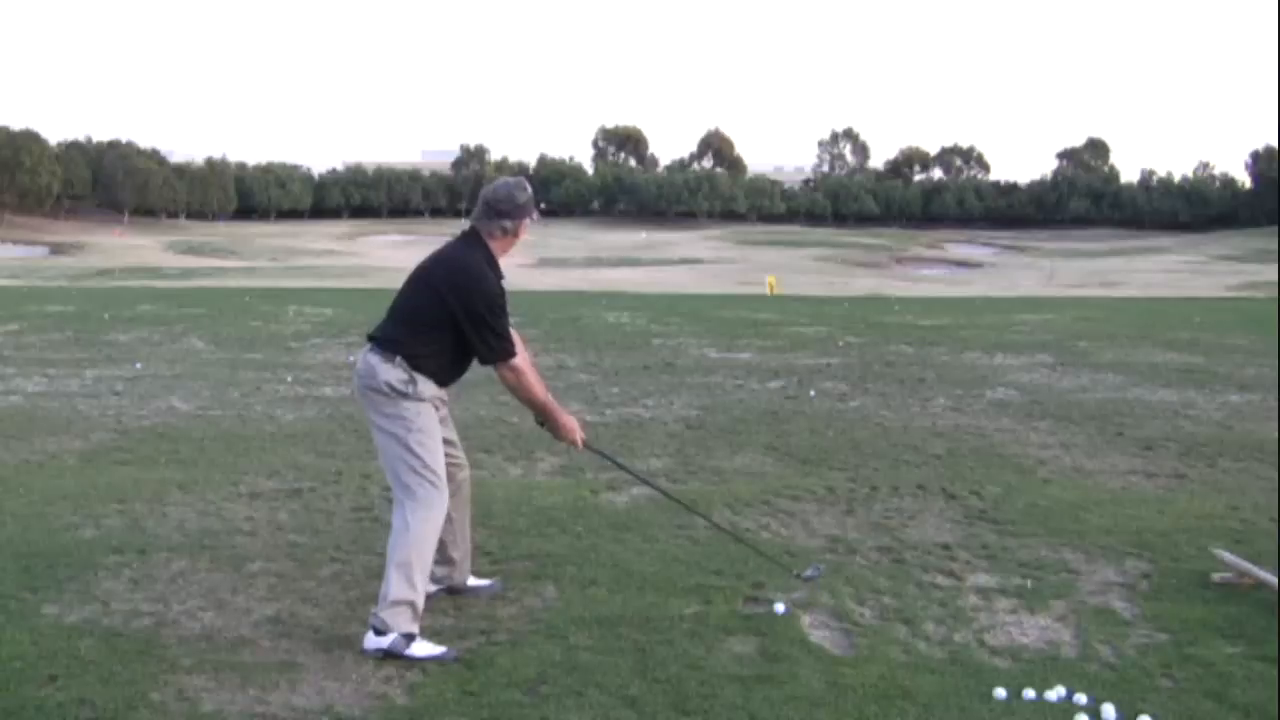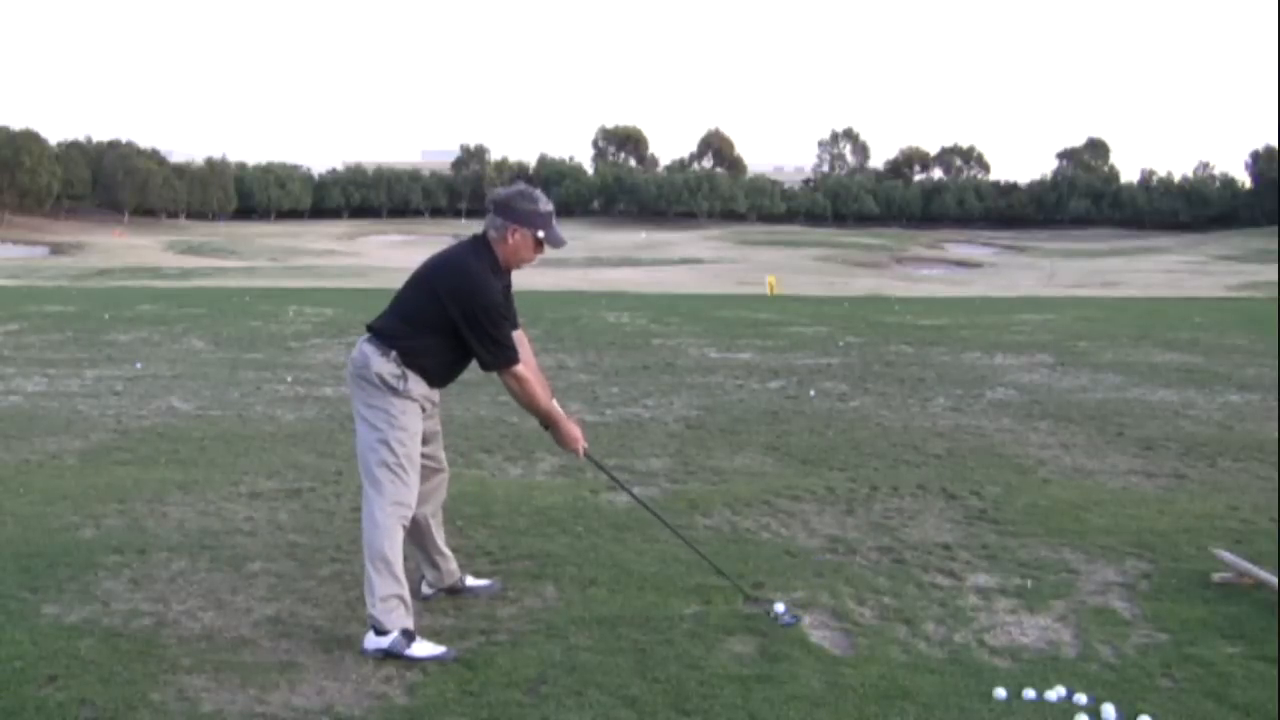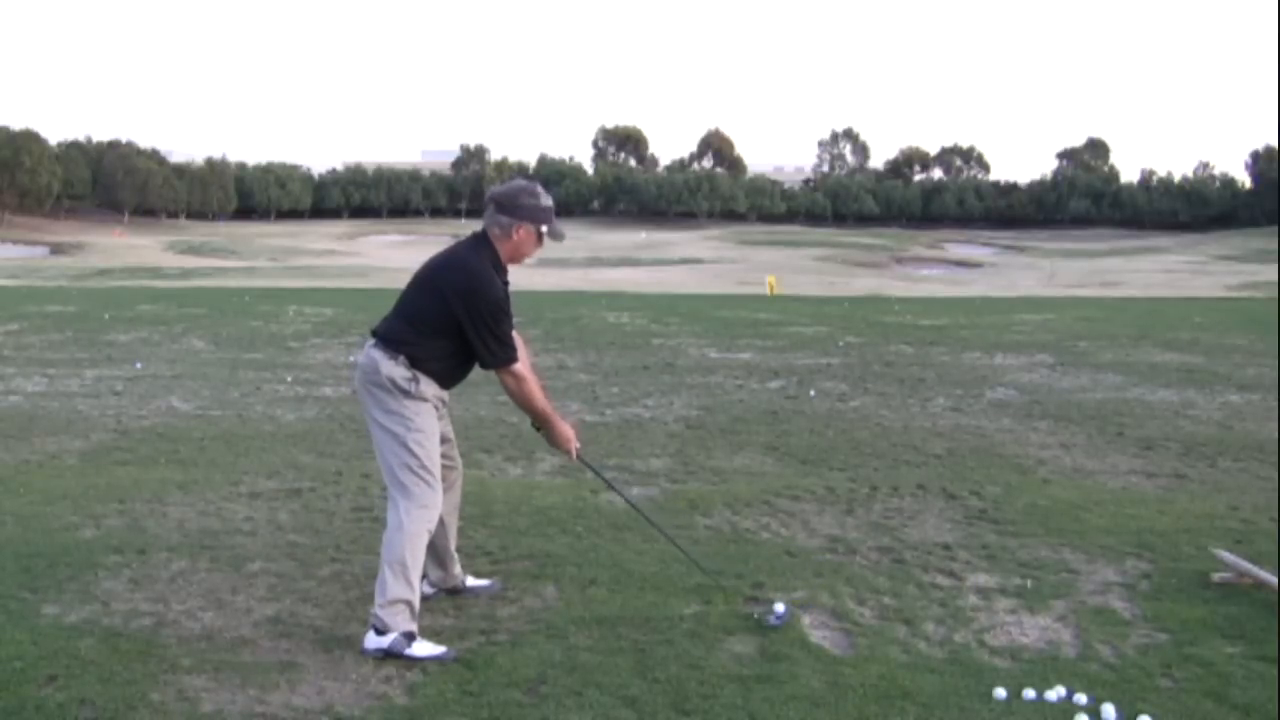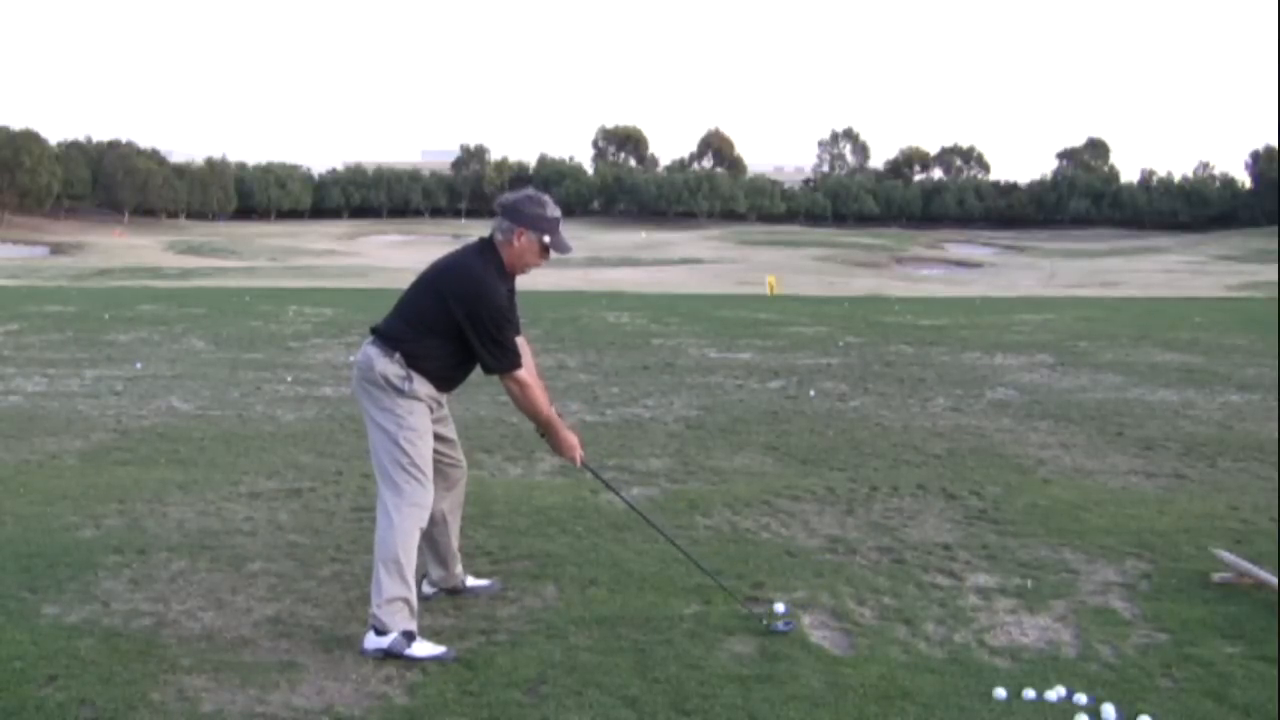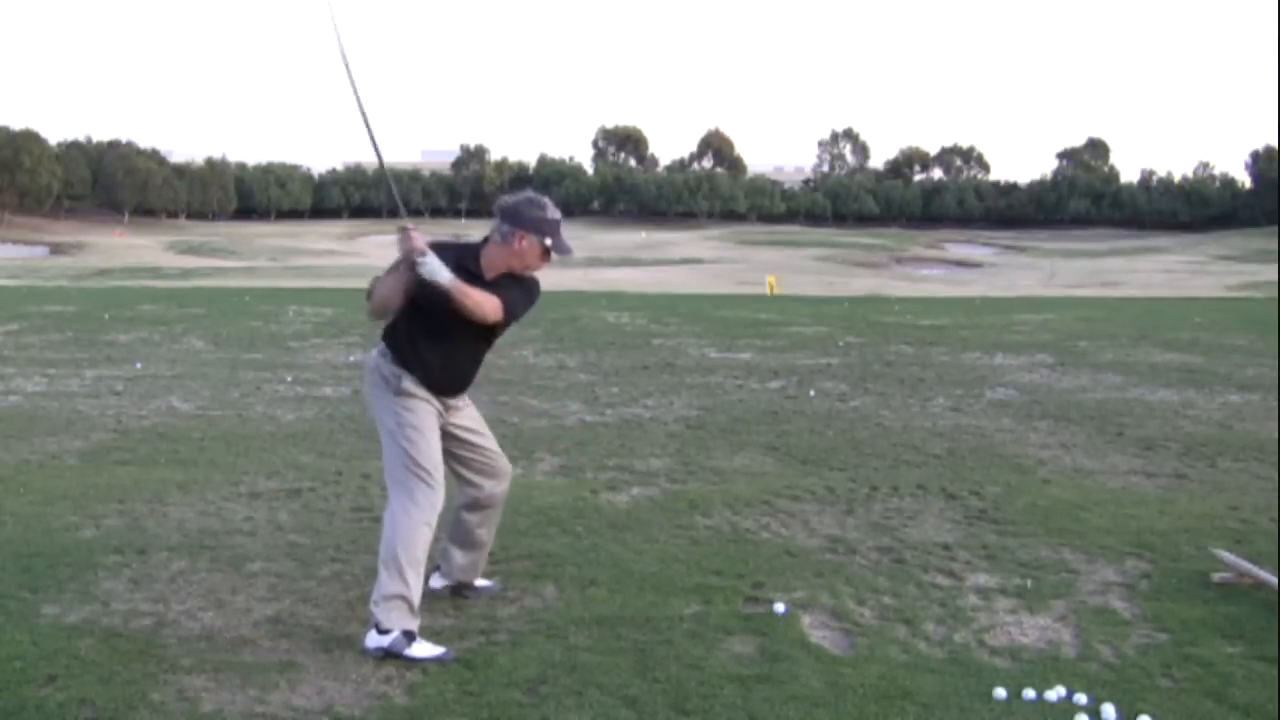
dt=1s
person 1, frame 1
left shoulder: (474, 260)
right shoulder: (470, 274)
left elbow: (510, 341)
right elbow: (507, 366)
left wrist: (549, 404)
right wrist: (553, 416)
left hip: (417, 380)
right hip: (397, 383)
left knee: (452, 475)
right knee: (425, 497)
left ankle: (449, 573)
right ankle: (391, 628)
person 1, frame 2
left shoulder: (488, 265)
right shoulder: (472, 279)
left elbow: (517, 341)
right elbow: (512, 373)
left wrist: (554, 407)
right wrist: (557, 424)
left hip: (412, 377)
right hip: (388, 377)
left knee: (430, 479)
right knee: (393, 497)
left ankle: (441, 576)
right ankle: (388, 629)
person 1, frame 3
left shoulder: (481, 262)
right shoulder: (476, 278)
left elbow: (511, 342)
right elbow: (509, 372)
left wrist: (544, 407)
right wrist: (551, 423)
left hip: (413, 378)
right hip: (399, 380)
left knee: (444, 475)
right knee: (418, 498)
left ankle: (442, 576)
right ankle: (390, 629)
person 1, frame 4
left shoulder: (492, 269)
right shoulder: (479, 283)
left elbow: (518, 346)
right elbow: (514, 377)
left wrist: (553, 413)
right wrist: (554, 432)
left hip: (417, 379)
right hip: (394, 378)
left knee: (448, 474)
right knee: (410, 496)
left ankle: (443, 575)
right ankle: (389, 628)
person 1, frame 5
left shoulder: (524, 287)
right shoulder: (438, 255)
left elbow: (485, 309)
right elbow: (377, 308)
left wrist: (441, 277)
right wrist: (404, 263)
left hip: (450, 393)
right hip: (402, 383)
left knee: (492, 477)
right knee: (420, 497)
left ankle: (458, 572)
right ankle: (390, 628)
